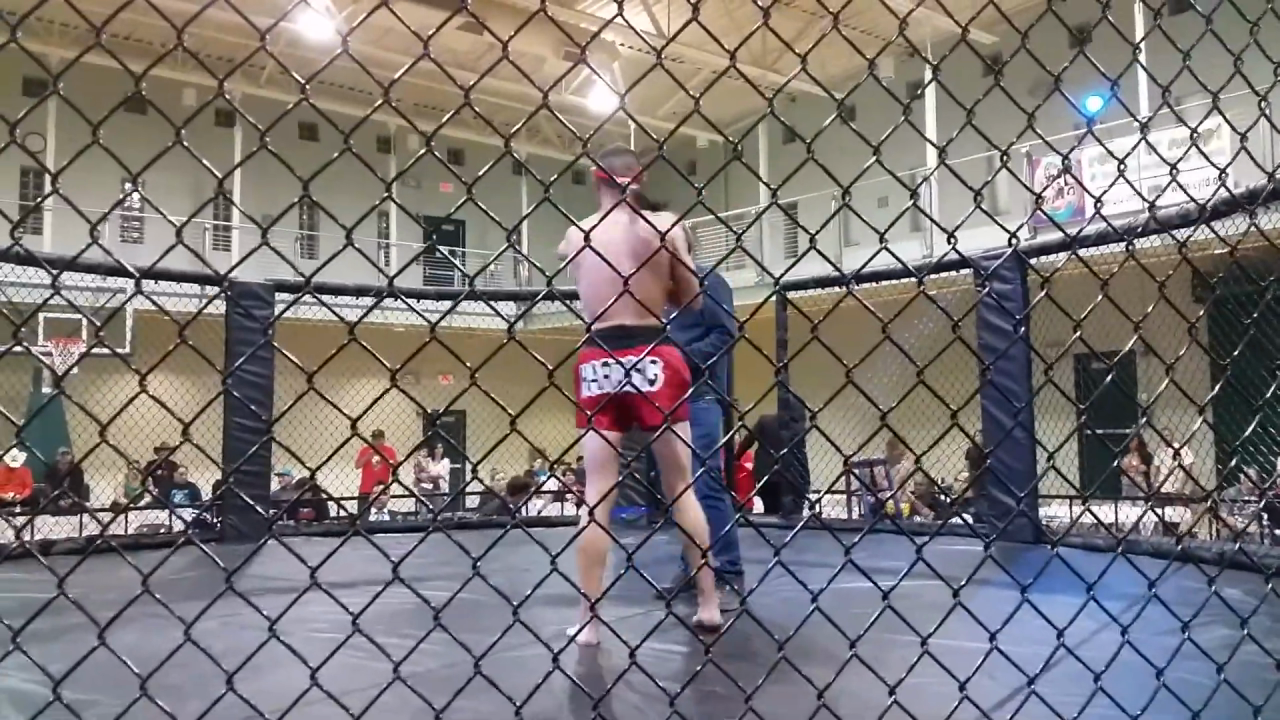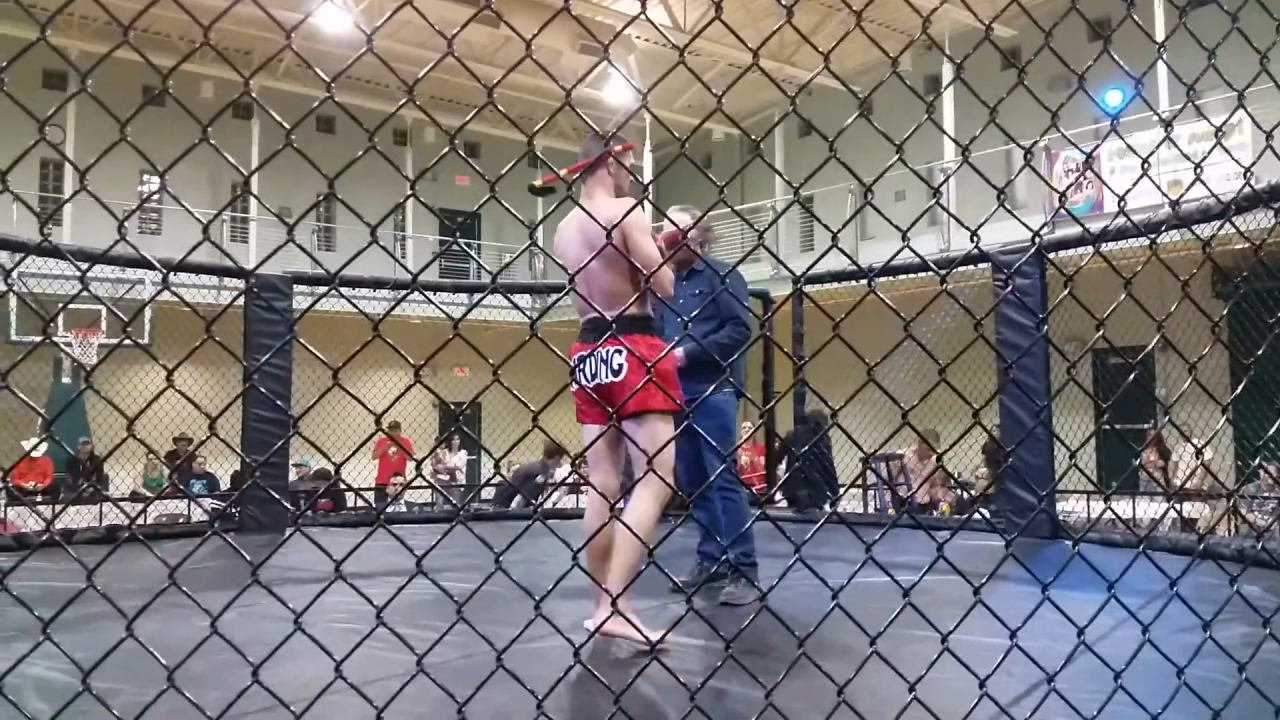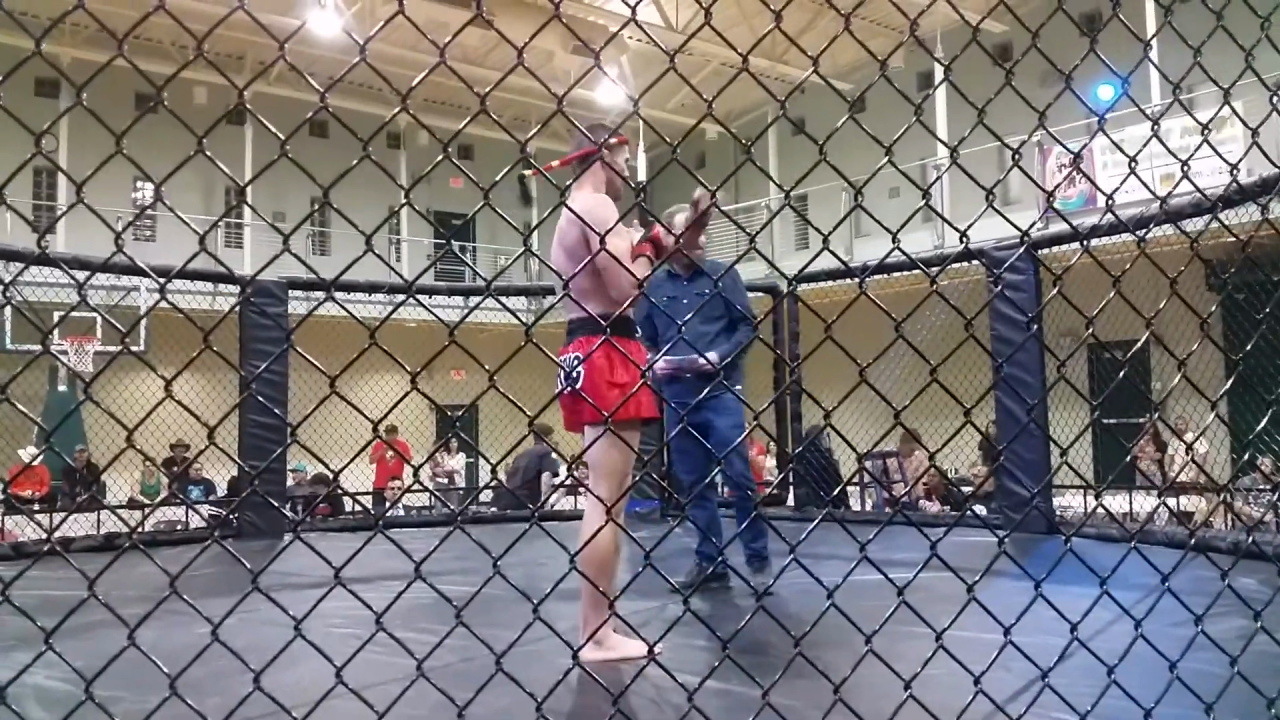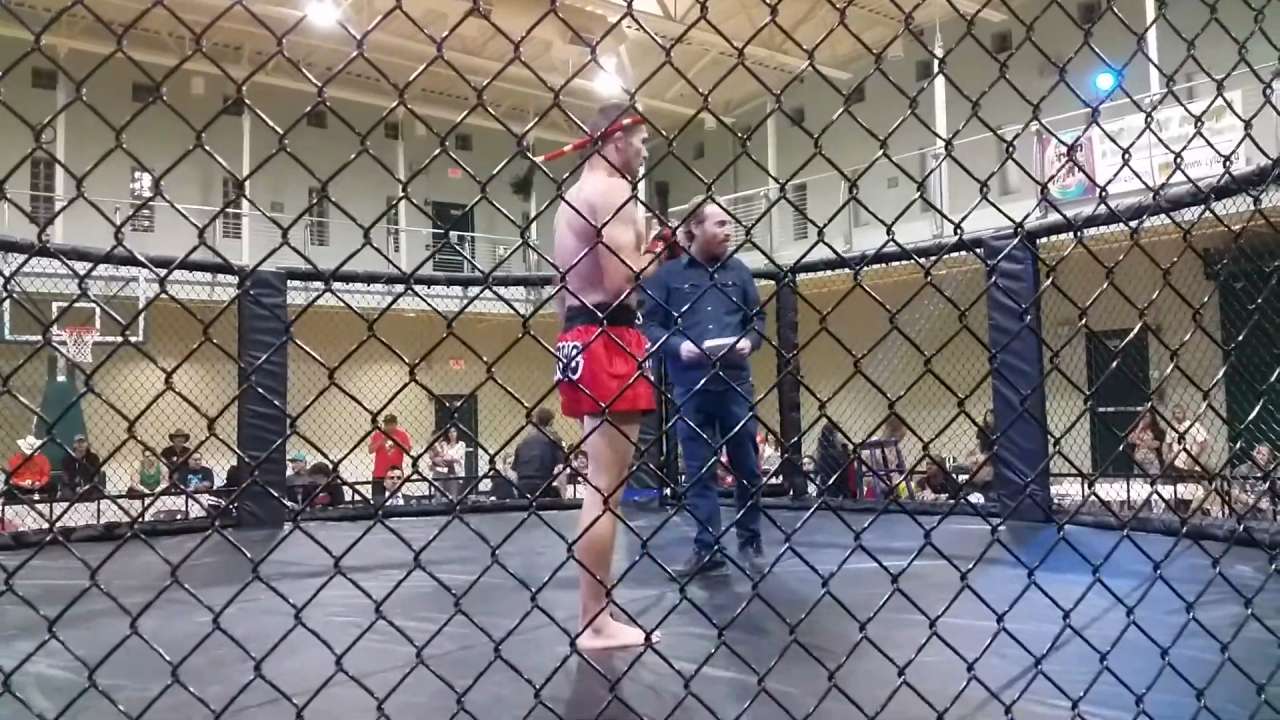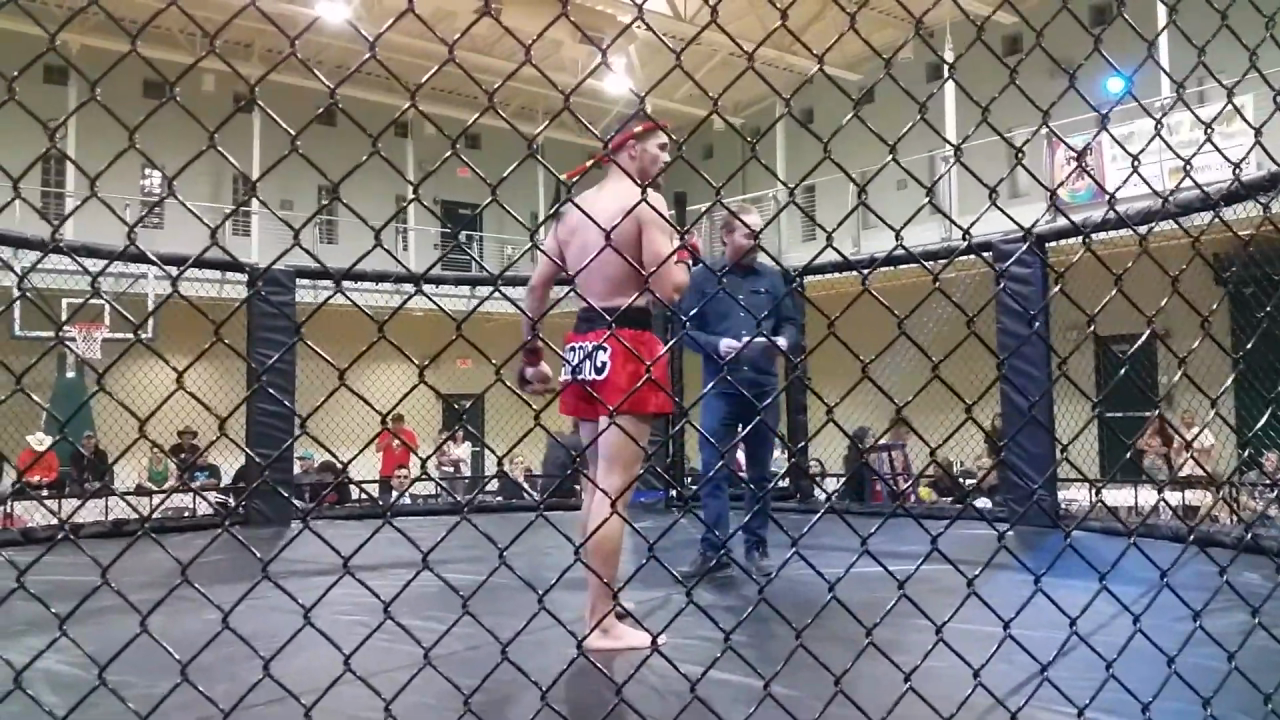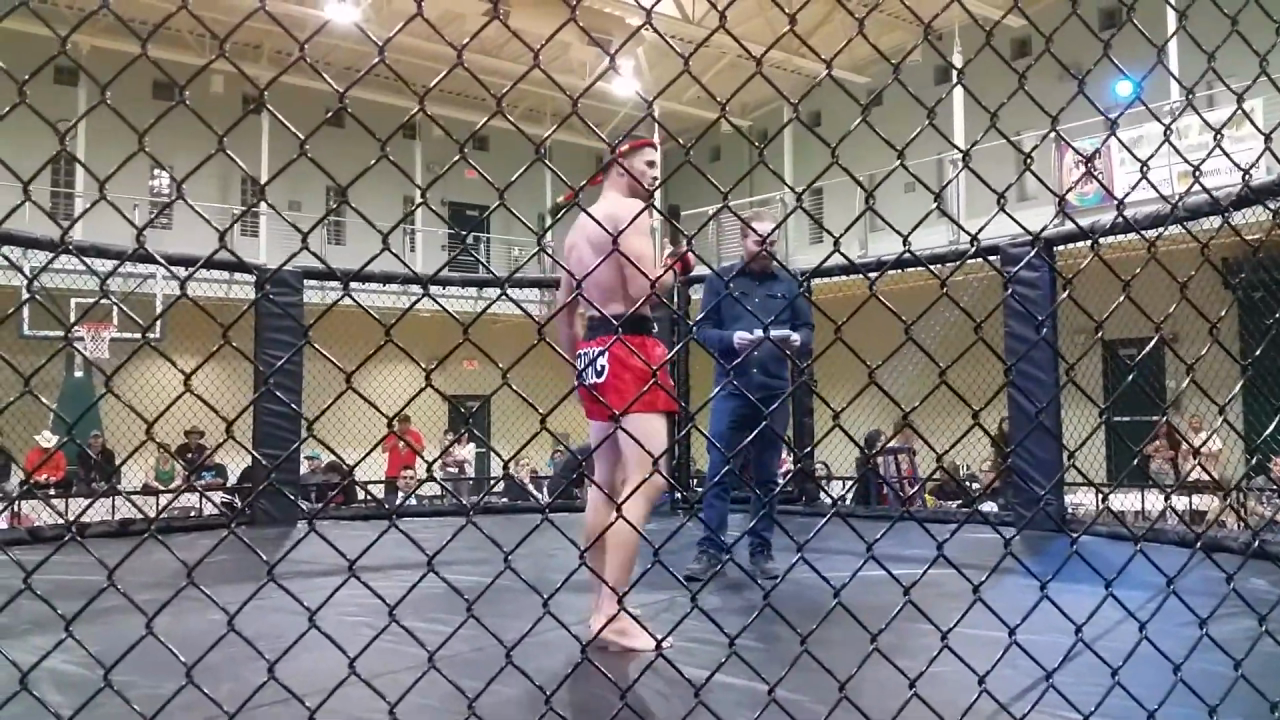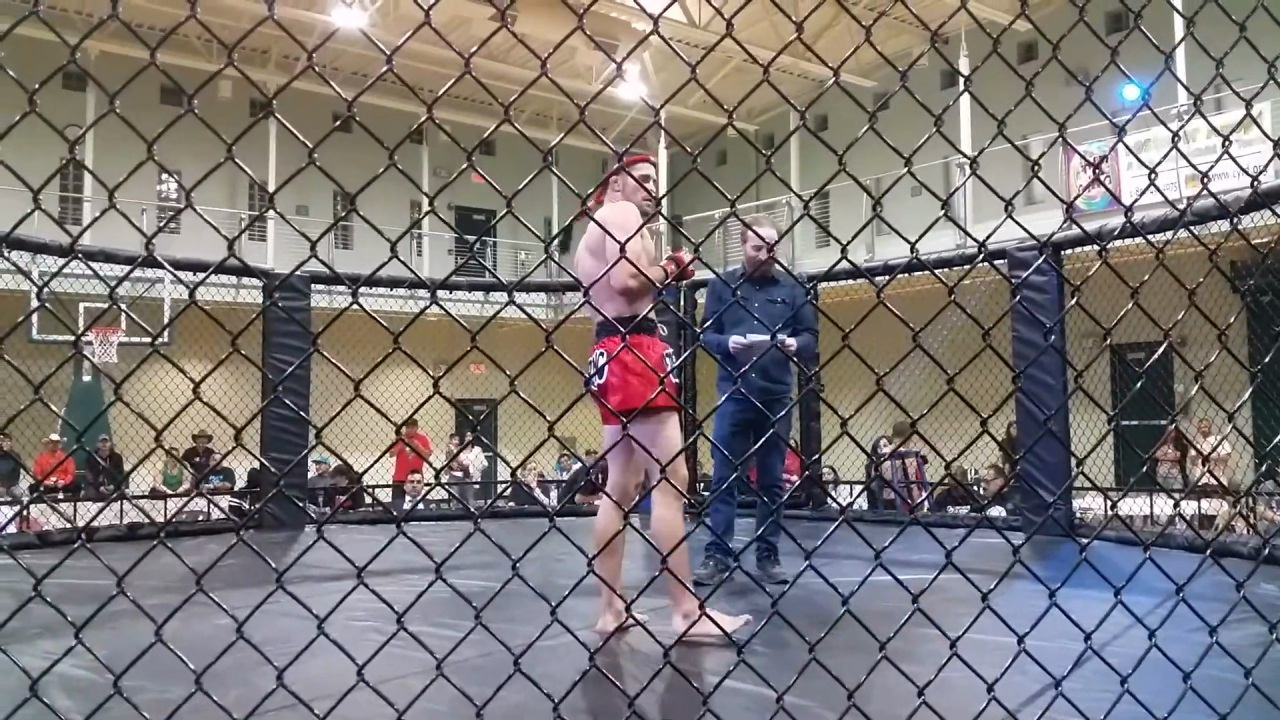
dt=0.4s
person 1, frame 1
left shoulder: (575, 237)
right shoulder: (666, 227)
right elbow: (692, 301)
left hip: (598, 363)
right hip: (653, 359)
left knee: (597, 497)
right knee: (682, 488)
left ankle: (588, 618)
right ankle: (709, 602)
person 1, frame 2
left shoulder: (564, 228)
right shoulder: (627, 212)
right elbow: (663, 288)
left wrist: (652, 248)
right wrist: (658, 253)
left hip: (588, 353)
right hip: (635, 350)
left knee: (601, 487)
right knee: (655, 480)
left ankle: (603, 607)
right ankle: (618, 608)
person 1, frame 3
left shoulder: (574, 211)
right shoulder: (598, 207)
left elbow: (626, 267)
right elbow: (626, 289)
left wrist: (689, 226)
right wrist: (649, 249)
left hip: (582, 352)
right hip: (608, 355)
left knee: (600, 497)
right knee: (609, 500)
left ankle: (597, 623)
right ankle: (597, 633)
person 1, frame 4
left shoulder: (576, 195)
right shoulder: (613, 190)
right elbow: (619, 282)
left hip: (579, 338)
right hip: (607, 342)
left knee: (602, 486)
right knee: (607, 489)
left ankle: (595, 613)
right ankle: (596, 623)
person 1, frame 5
left shoulder: (574, 208)
right shoulder: (646, 201)
left elbow: (537, 287)
right elbow: (669, 288)
left wrist: (531, 353)
right wrist: (687, 254)
left hip: (582, 345)
right hip: (625, 346)
left knee: (597, 483)
right knee: (618, 487)
left ankle: (599, 606)
right ankle: (603, 623)
person 1, frame 6
left shoulder: (578, 226)
right shoulder: (631, 209)
left elbow: (562, 313)
right elbow: (643, 290)
right wrist: (678, 265)
left hip: (594, 348)
right hip: (629, 351)
left knee: (606, 483)
right knee: (645, 481)
left ankle: (603, 606)
right ankle: (613, 613)
person 1, frame 7
left shoulder: (589, 238)
right shoulder: (623, 213)
right elbow: (626, 281)
right wrist: (671, 269)
left hip: (609, 353)
right hip: (635, 353)
left knee: (619, 488)
right knee: (670, 481)
left ankle: (611, 609)
right ankle: (688, 611)
person 2, frame 1
left shoulder: (707, 281)
left elbow: (725, 335)
left wrist: (679, 359)
left hip: (699, 396)
left knee: (707, 486)
left ankle: (729, 576)
right ankle: (693, 567)
person 2, frame 2
left shoulder: (722, 276)
left elbow: (739, 330)
left wrist: (689, 353)
left hip: (715, 390)
right hip: (678, 393)
left knee: (724, 477)
right knee: (693, 482)
left ankle: (743, 570)
right ankle: (711, 560)
person 2, frame 3
left shoulder: (723, 276)
right shoulder: (654, 286)
left elbow: (748, 326)
right elbow: (643, 338)
left wrist: (719, 357)
right wrist: (653, 362)
left hip: (722, 392)
right hip: (677, 397)
left knee: (739, 477)
right knee: (693, 483)
left ankle: (758, 560)
right ankle: (709, 561)
person 2, frame 4
left shoulder: (738, 271)
right shoulder: (668, 274)
left elbow: (758, 319)
right elbow: (650, 326)
left wrist: (749, 341)
right wrist: (678, 346)
left hip: (736, 384)
right hip: (689, 387)
left knee: (747, 468)
right knee: (698, 471)
left ankle: (750, 543)
right ankle: (707, 548)
person 2, frame 5
left shoulder: (772, 278)
right shoulder: (702, 277)
left elbow: (790, 323)
right elbow: (687, 330)
left wrist: (784, 342)
right wrist: (717, 345)
left hip: (763, 388)
right hip: (719, 389)
left knee: (761, 473)
right knee: (713, 470)
left ankle: (756, 547)
right ankle: (712, 550)
person 2, frame 6
left shoulder: (789, 283)
right shoulder: (719, 279)
left elbow: (807, 328)
right elbow: (702, 330)
left wrist: (798, 341)
right wrist: (731, 339)
left hip: (774, 391)
right hip: (730, 389)
left knee: (767, 476)
right knee: (719, 470)
left ankle: (761, 550)
right ankle: (711, 549)
person 2, frame 7
left shoulder: (792, 288)
right shoulder: (721, 284)
left elbow: (810, 336)
right elbow: (704, 335)
left wrist: (795, 345)
right wrist: (726, 343)
left hip: (776, 396)
right hip: (732, 394)
left knee: (772, 480)
right knee: (724, 477)
left ankle: (768, 555)
right ankle: (718, 555)
